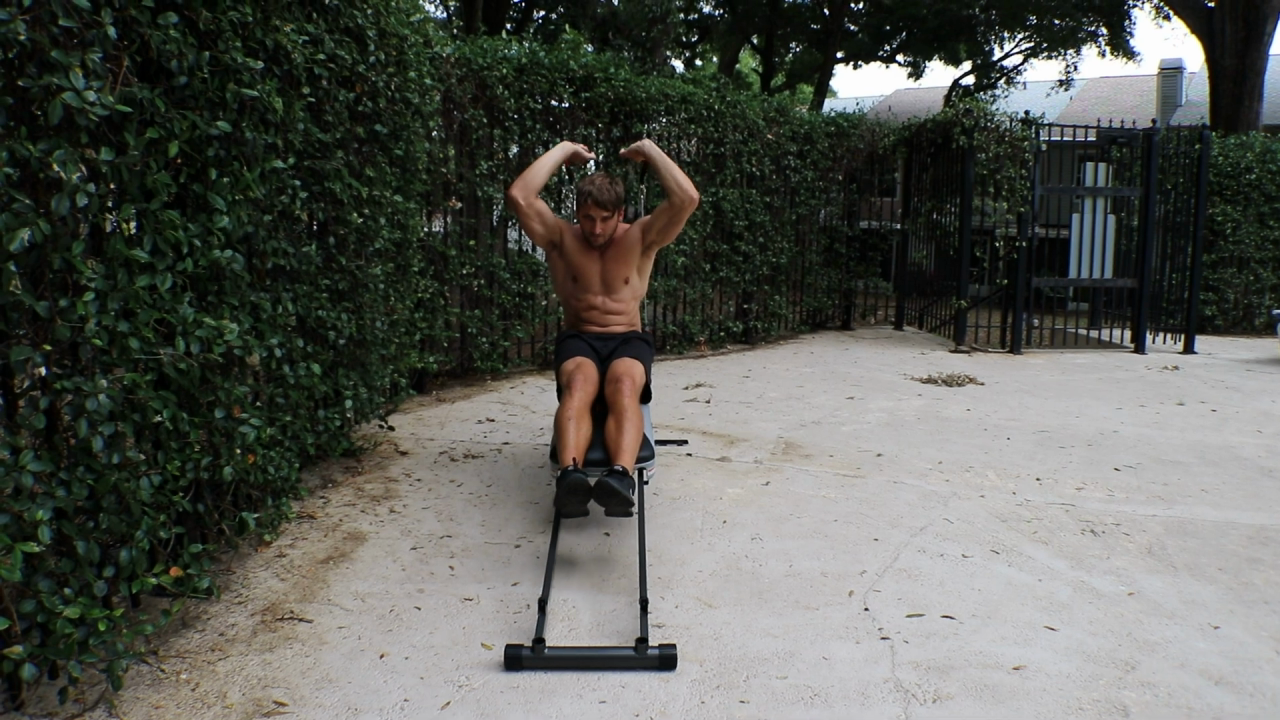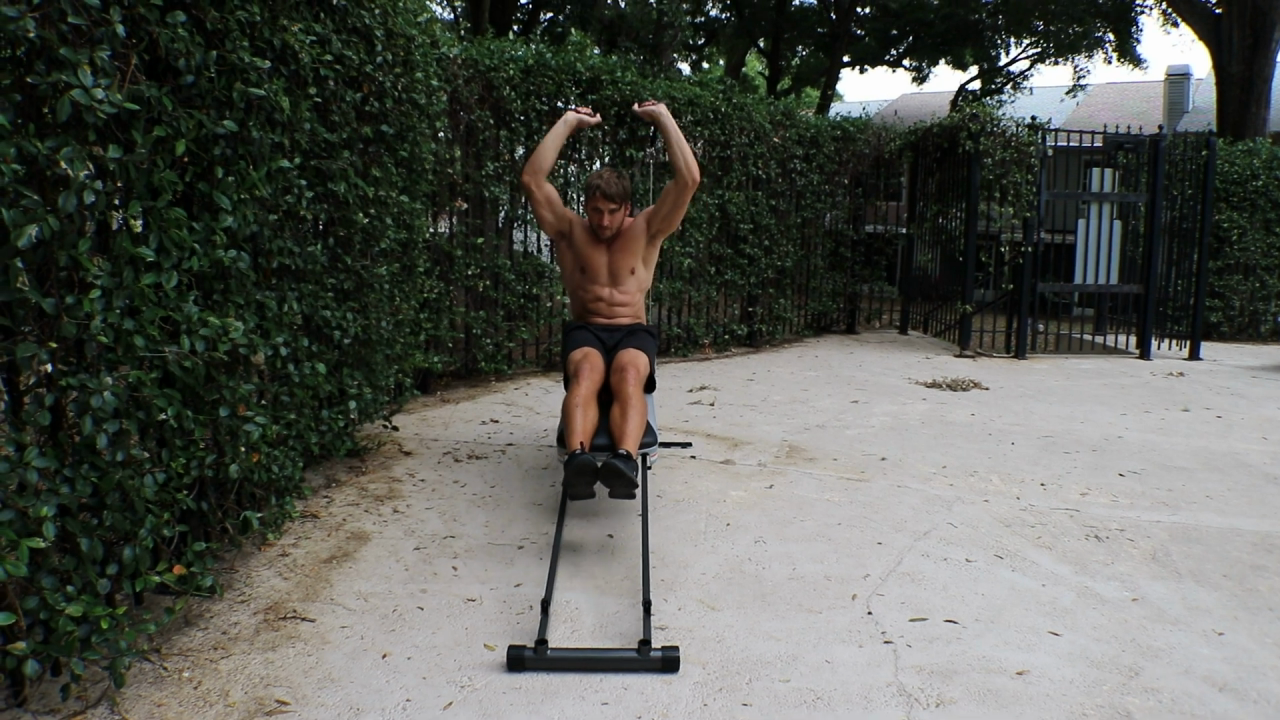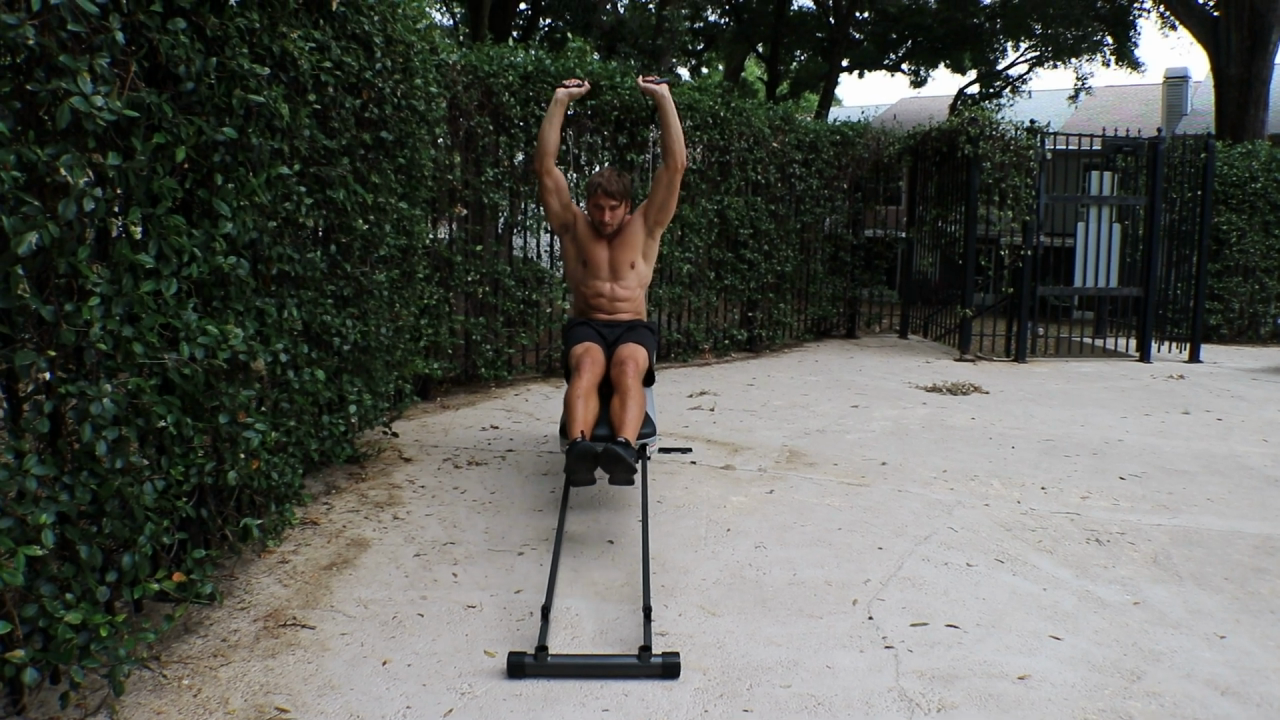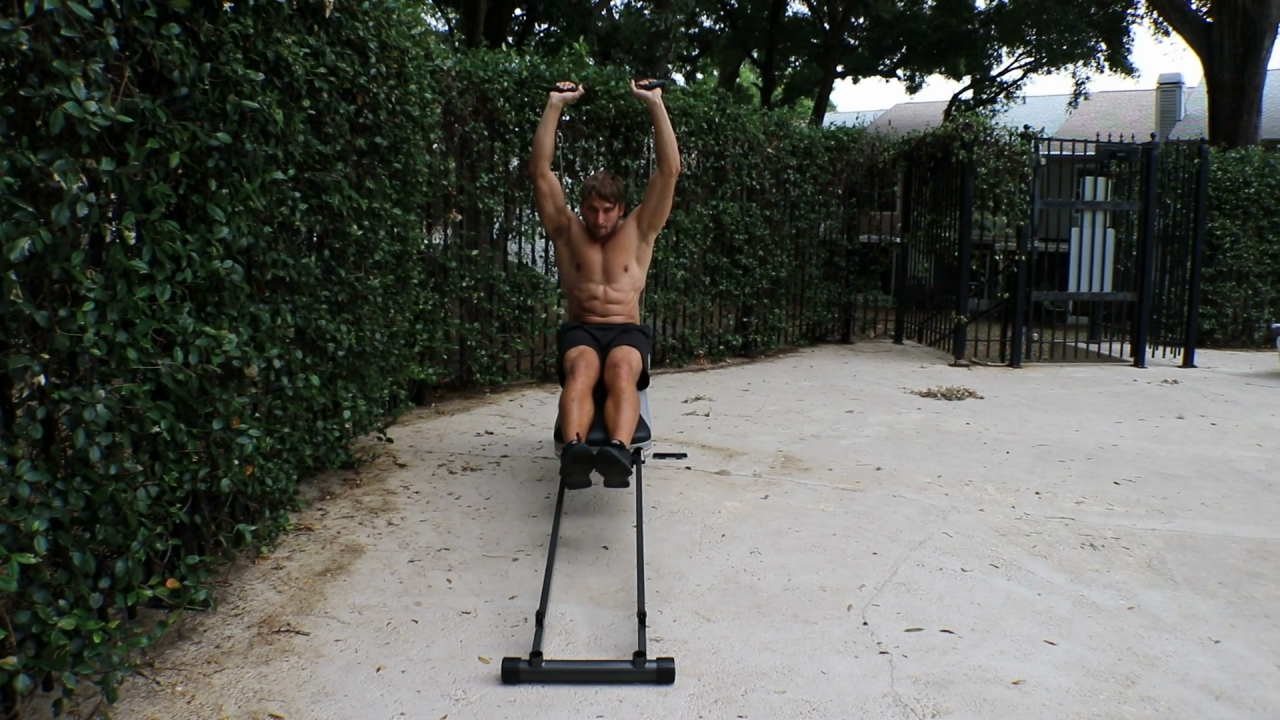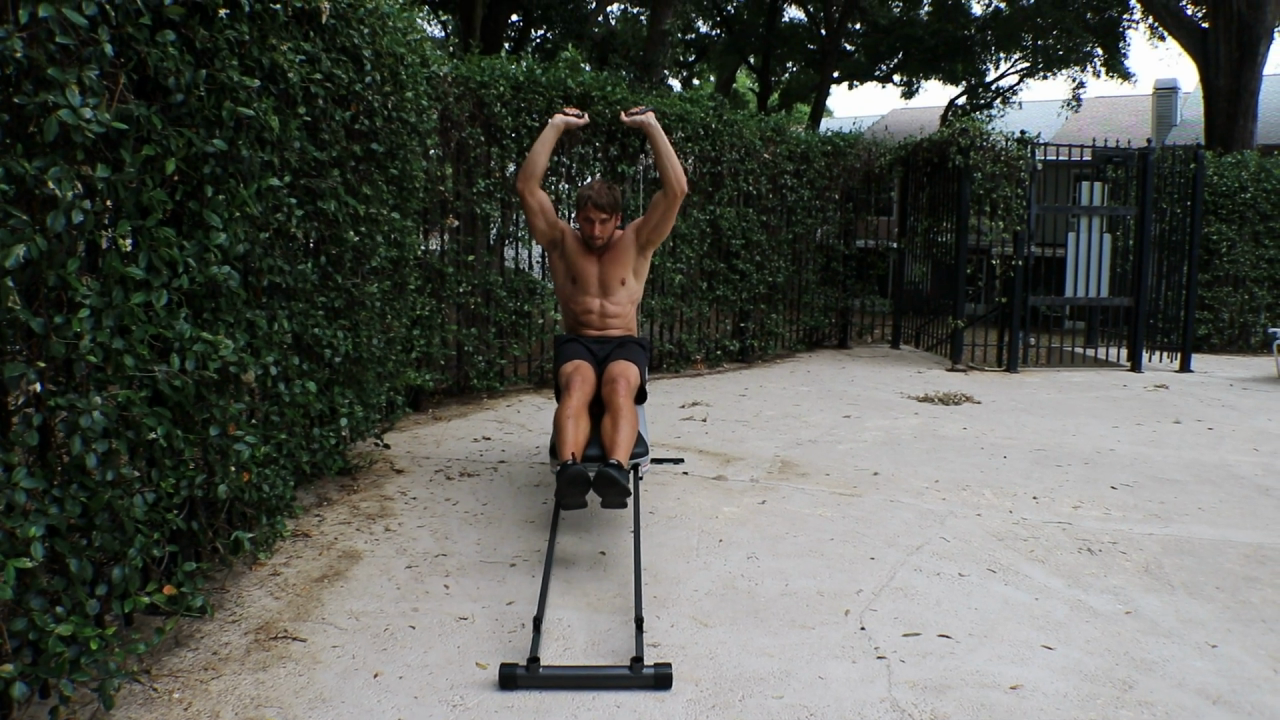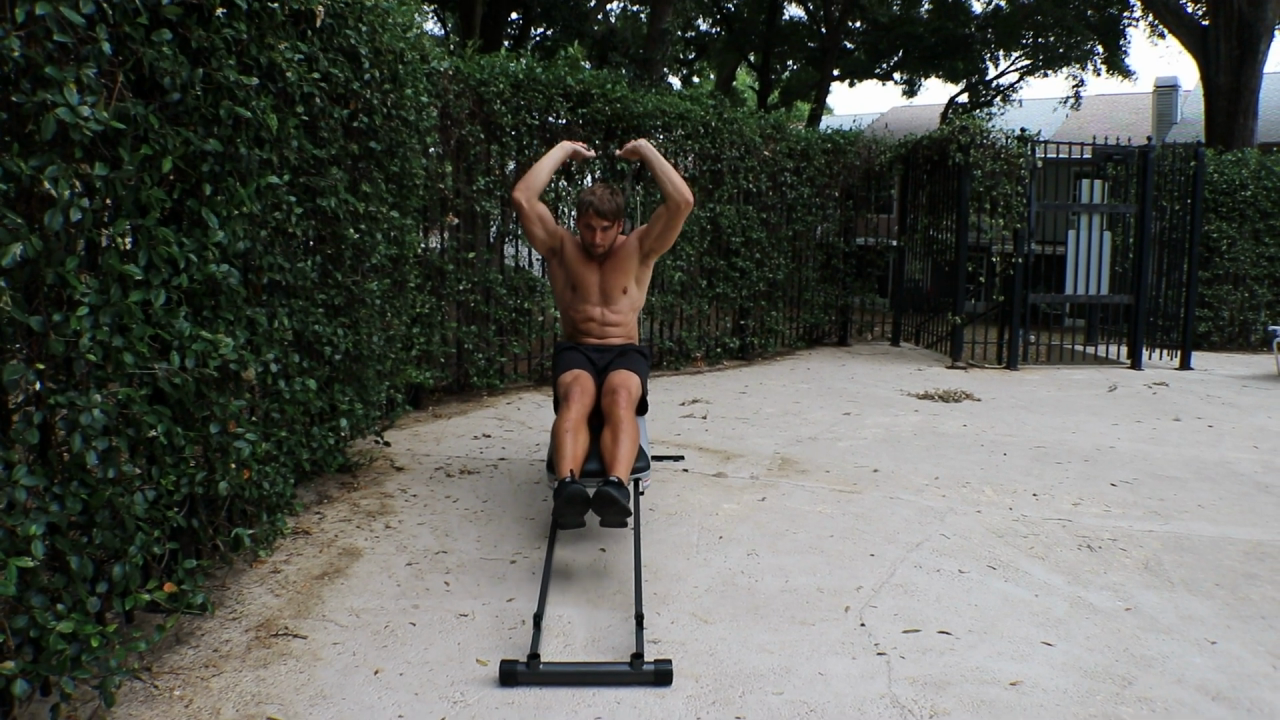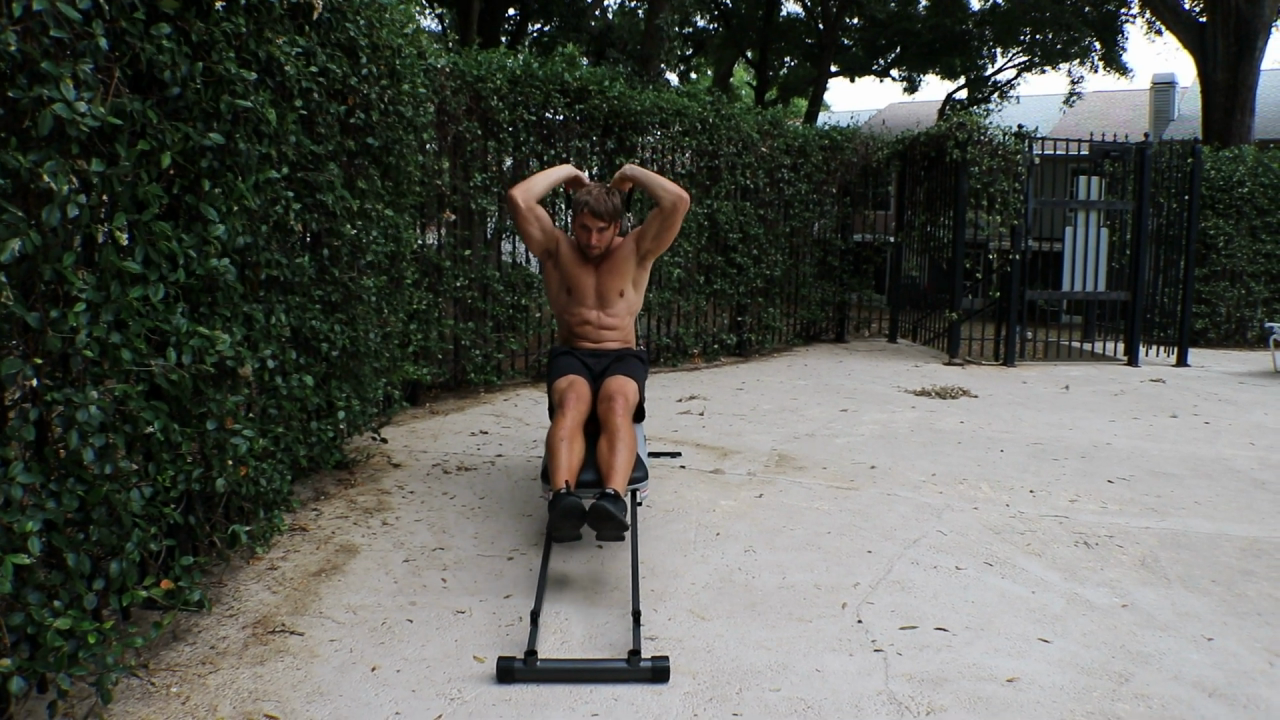
dt=0.3s
person 1, frame 1
left shoulder: (640, 238)
right shoulder: (561, 237)
left elbow: (688, 200)
right elbow: (518, 197)
left wrist: (650, 151)
right wrist: (563, 150)
left hip: (628, 339)
right hip: (578, 338)
left knee: (623, 385)
right knee: (579, 384)
left ankle: (621, 477)
right ankle: (569, 476)
person 1, frame 2
left shoulder: (646, 230)
right shoulder: (568, 229)
left elbow: (689, 179)
right elbow: (531, 180)
left wrist: (663, 117)
right wrist: (568, 122)
left hip: (634, 332)
right hip: (585, 331)
left knee: (627, 373)
right knee: (586, 372)
left ankle: (625, 460)
right ankle: (577, 458)
person 1, frame 3
left shoulder: (646, 228)
right shoulder: (572, 227)
left elbow: (675, 165)
right elbow: (546, 168)
left wrist: (663, 98)
right wrist: (560, 100)
left hip: (635, 328)
right hip: (586, 327)
left knee: (627, 367)
right knee: (588, 365)
left ankle: (624, 449)
right ankle: (578, 449)
person 1, frame 4
left shoulder: (639, 232)
right shoulder: (566, 231)
left elbow: (669, 171)
right elbow: (540, 172)
left wrist: (655, 104)
right wrist: (554, 105)
left hip: (627, 332)
right hip: (580, 331)
left knee: (620, 370)
right knee: (582, 368)
left ankle: (618, 450)
right ankle: (574, 450)
person 1, frame 5
left shoulder: (637, 242)
right shoulder: (561, 242)
left elbow: (676, 190)
right elbow: (526, 188)
left wrist: (651, 125)
right wrist: (556, 124)
left hip: (625, 344)
right hip: (576, 344)
left knee: (618, 385)
right knee: (577, 384)
left ankle: (616, 471)
right ankle: (569, 470)
person 1, frame 6
left shoulder: (639, 249)
right shoulder: (561, 248)
left elbow: (682, 202)
right elbow: (521, 199)
left wrist: (646, 151)
right wrist: (564, 150)
left hip: (626, 352)
right hip: (575, 350)
left knee: (619, 396)
right knee: (576, 395)
left ankle: (616, 487)
right ankle: (566, 487)
person 1, frame 7
left shoulder: (636, 250)
right shoulder: (555, 248)
left elbow: (678, 201)
right elbow: (517, 199)
left wrist: (630, 173)
right wrist: (566, 171)
left hip: (622, 357)
right hip: (571, 355)
left knee: (616, 404)
right knee: (570, 403)
left ankle: (613, 499)
right ankle: (562, 498)
